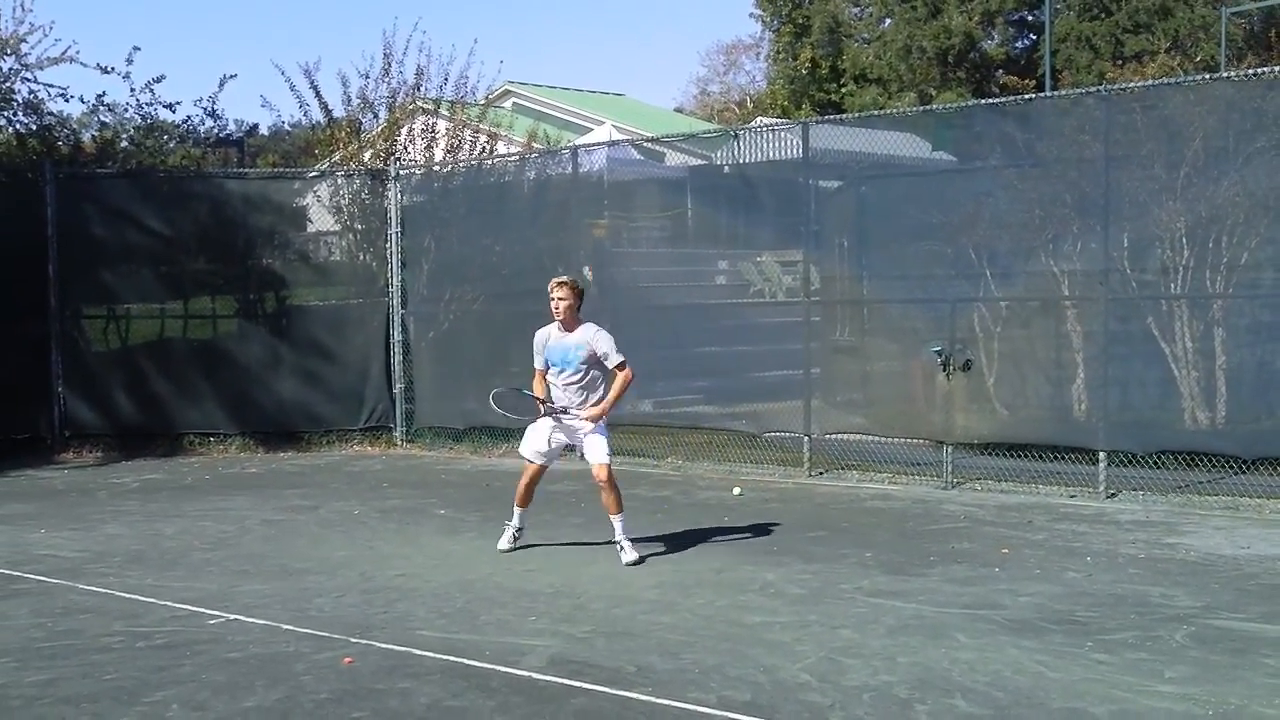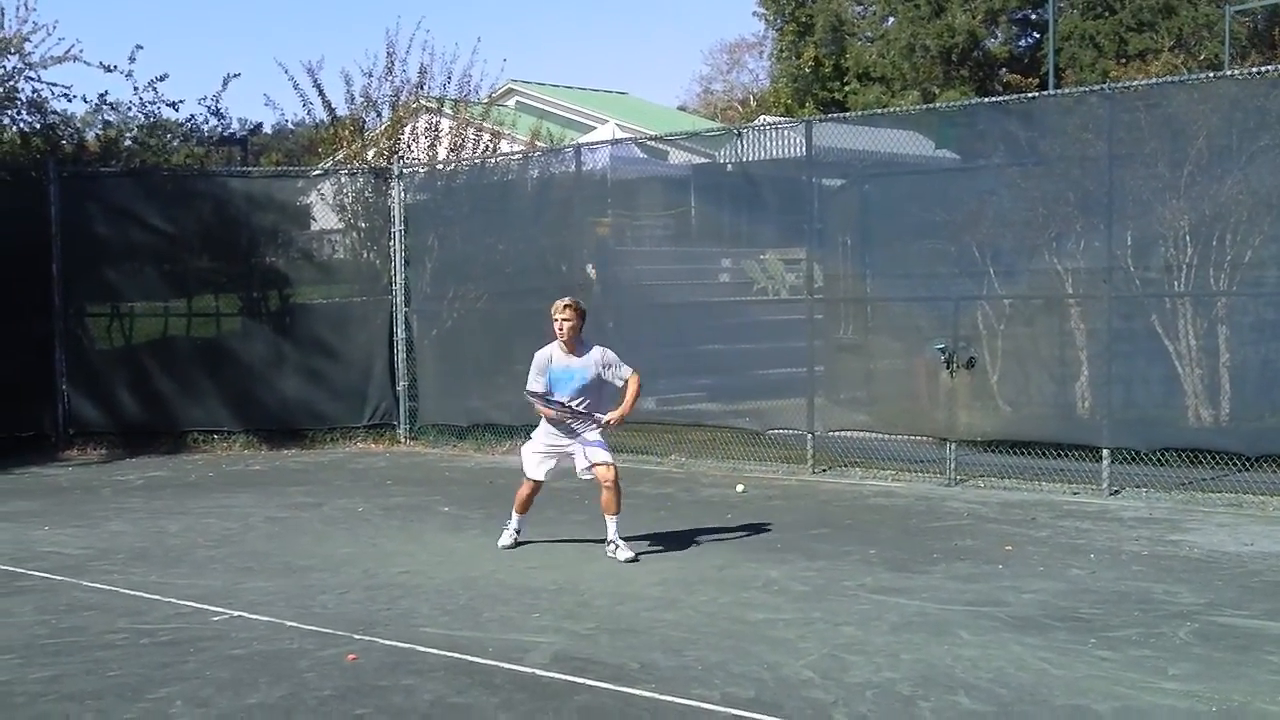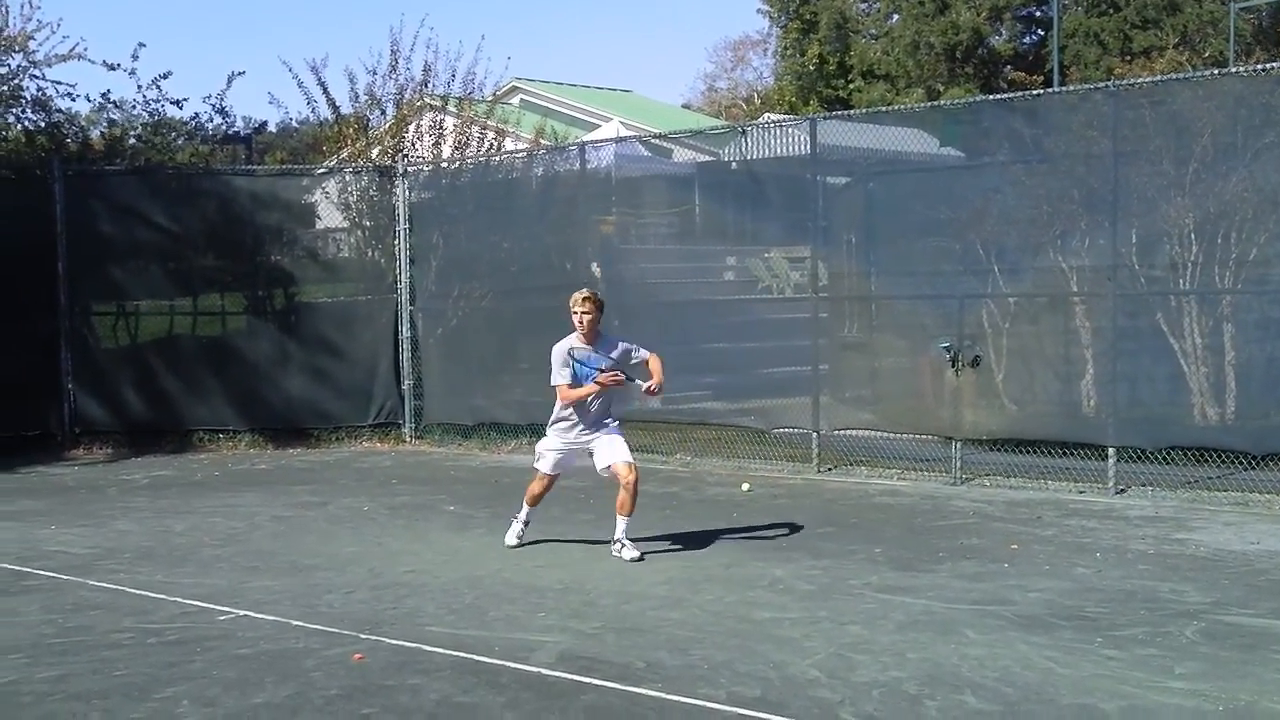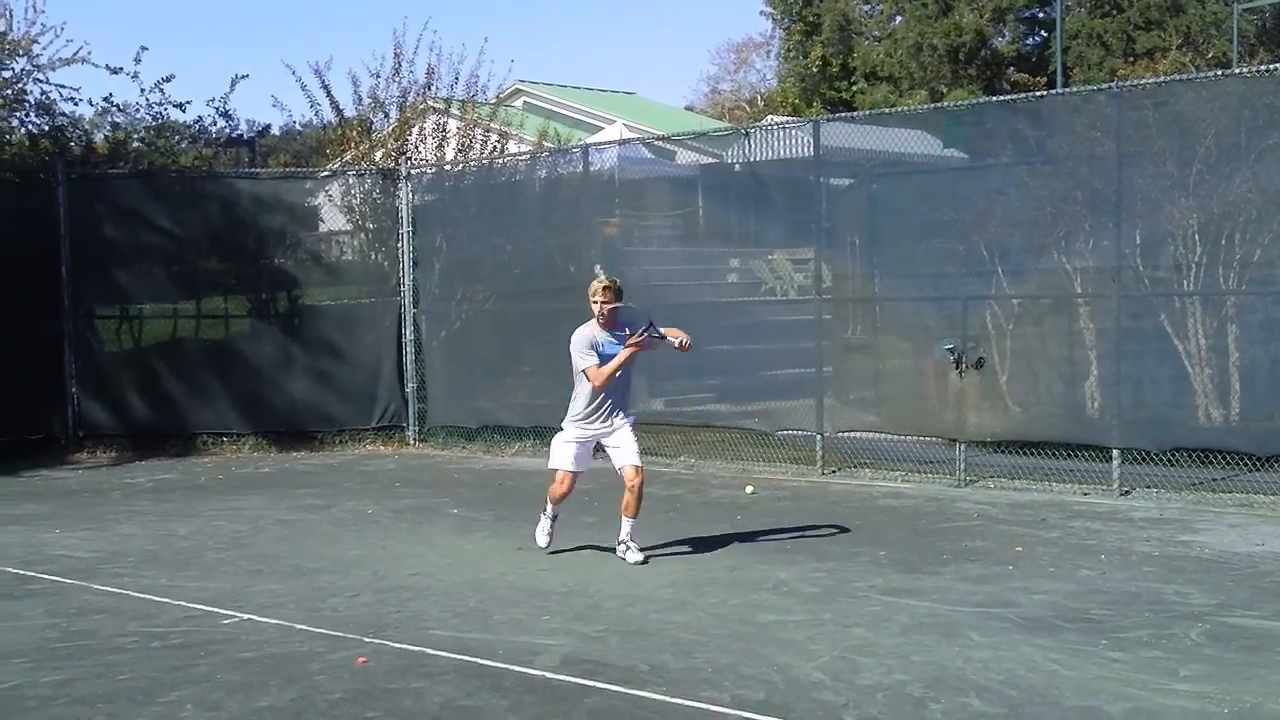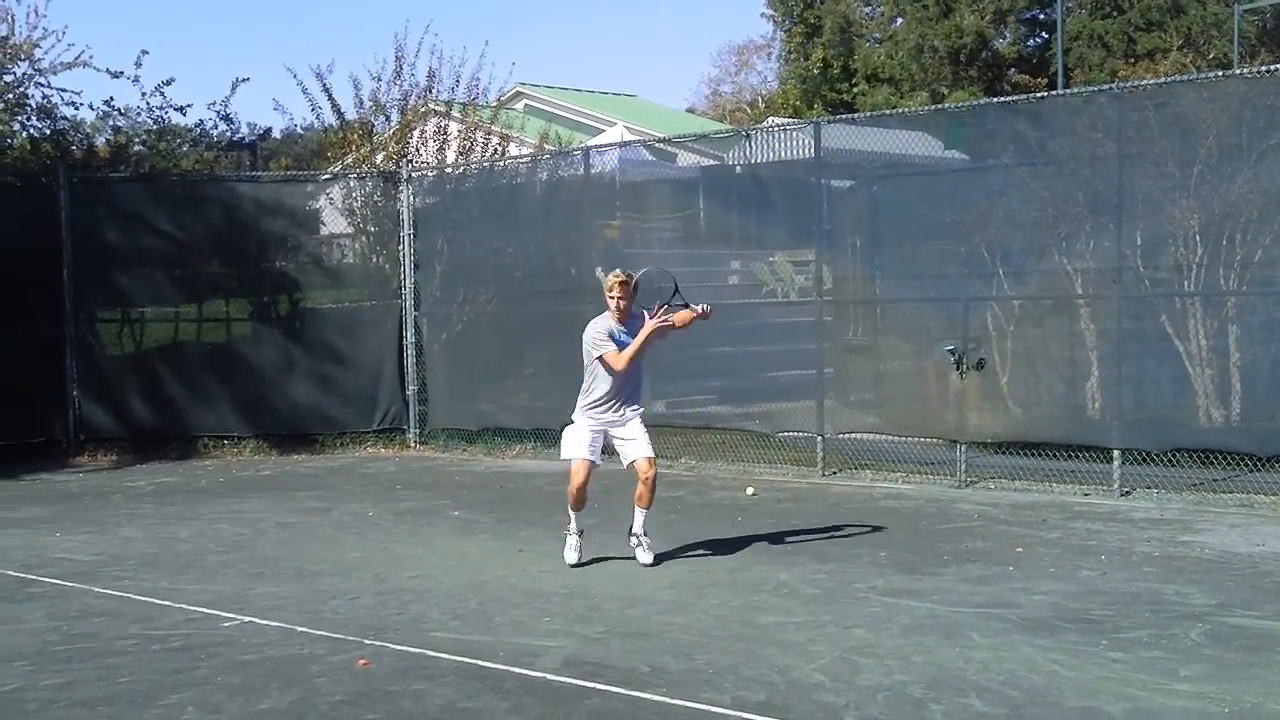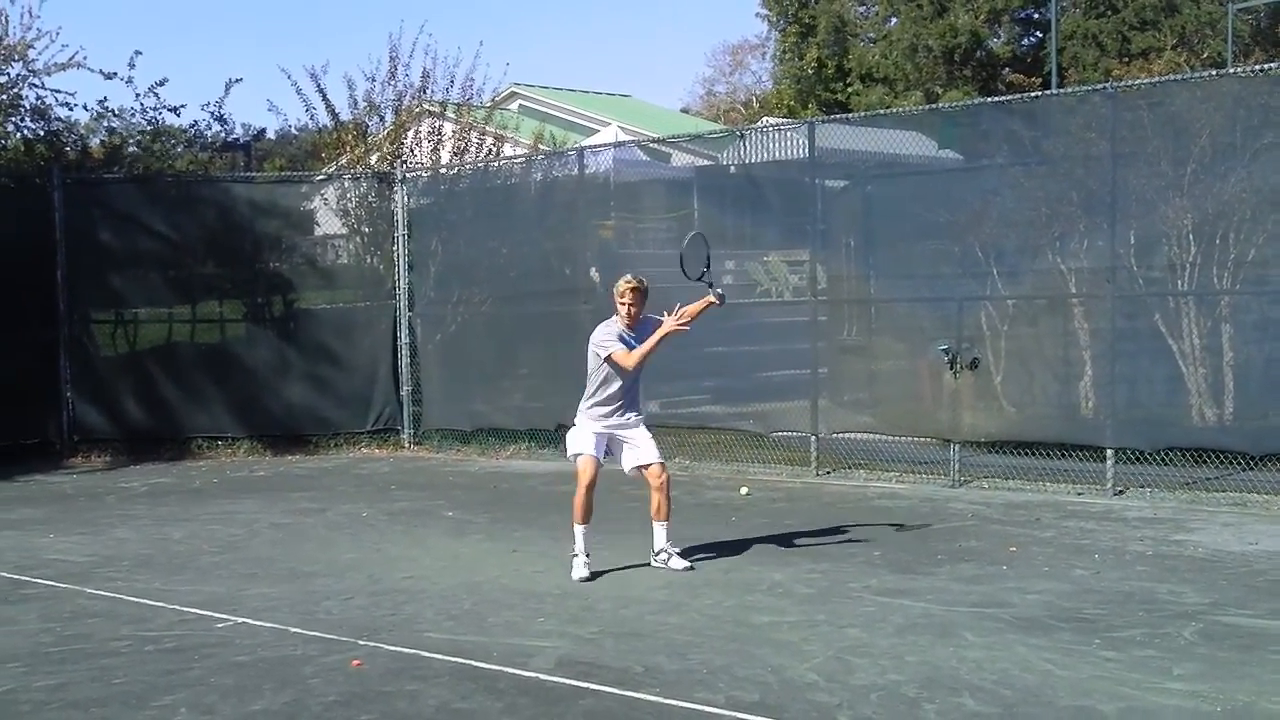
dt=0.1s
person 1, frame 1
left shoulder: (596, 336)
right shoulder: (542, 336)
left elbow: (625, 373)
right elbow: (540, 377)
left wrist: (604, 406)
right wrist: (540, 401)
left hip: (590, 419)
right hip: (555, 416)
left knee: (603, 476)
right knee: (530, 474)
left ankle: (621, 539)
right ankle: (516, 526)
person 1, frame 2
left shoulder: (599, 356)
right shoulder: (543, 357)
left elbow: (633, 380)
left wrist: (622, 411)
right wrist: (555, 414)
left hip: (587, 432)
right hip: (550, 433)
left knee: (609, 478)
right knee: (529, 489)
left ankle: (612, 540)
right ankle: (514, 527)
person 1, frame 3
left shoulder: (616, 347)
right shoulder: (562, 349)
left elbow: (651, 357)
right elbow: (565, 397)
left wrist: (657, 378)
right wrist: (598, 386)
left hip: (603, 427)
right hip: (566, 429)
left knee: (628, 477)
right knee: (542, 484)
left ankle: (620, 538)
right ankle: (522, 520)
person 1, frame 4
right shoulder: (582, 337)
left elbow: (667, 333)
right elbow: (598, 380)
left wrist: (680, 337)
right wrist: (626, 353)
left hip: (617, 421)
right hip: (580, 423)
left knee: (634, 479)
right knee: (562, 489)
left ankle: (625, 539)
right ankle: (548, 515)
person 1, frame 5
left shoulder: (640, 319)
right shoulder: (596, 329)
left elbow: (678, 318)
right elbow: (619, 365)
left wrist: (697, 312)
right wrist: (645, 332)
left hip: (628, 414)
right hip: (591, 416)
left knee: (647, 473)
right knee: (579, 482)
left ankle: (638, 534)
right ankle: (573, 530)
person 1, frame 6
left shoulder: (647, 325)
right shoulder: (605, 333)
left elbow: (680, 317)
right elbow: (629, 362)
left wrist: (709, 300)
right wrist: (663, 331)
left hip: (629, 419)
right hip: (592, 420)
left knee: (659, 477)
right knee: (587, 478)
left ankle: (661, 550)
right ankle: (580, 553)
